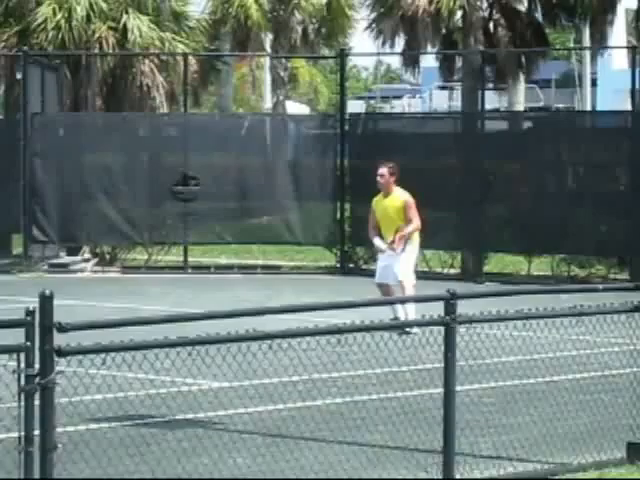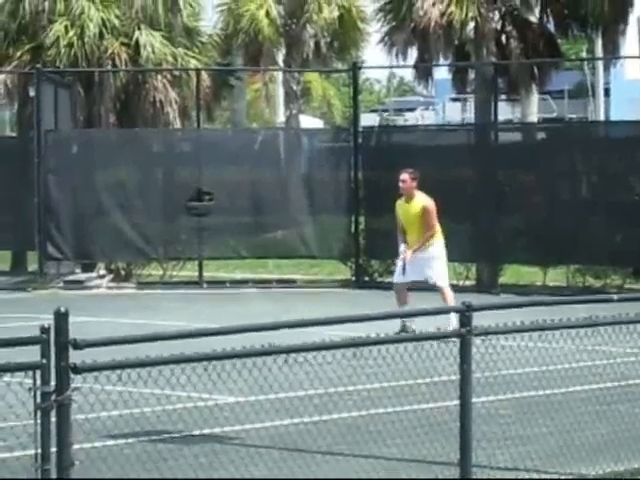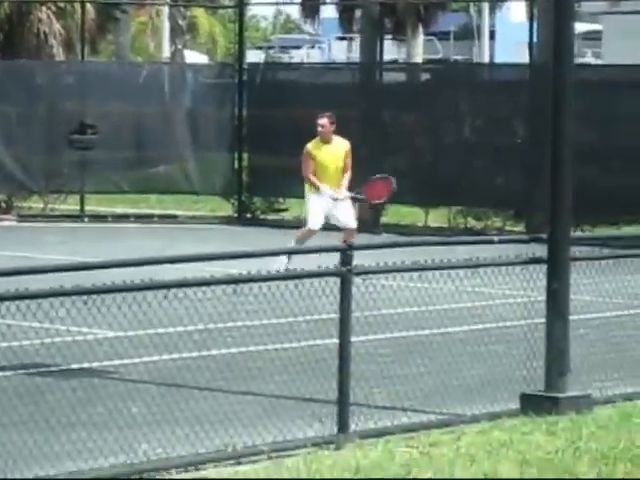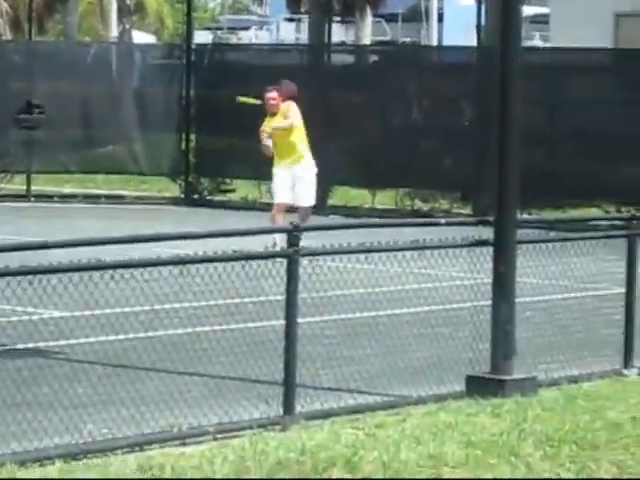
dt=0.5s
person 1, frame 1
left shoulder: (405, 199)
right shoulder: (376, 201)
left elbow: (416, 224)
right elbow: (372, 227)
left wrist: (402, 234)
right wrist: (377, 241)
left hip: (406, 246)
right hip: (388, 248)
left knee: (404, 279)
right knee: (381, 282)
left ankle: (410, 321)
right ankle: (399, 314)
person 1, frame 2
left shoulder: (426, 203)
right shoulder: (399, 204)
left elbow: (432, 231)
left wrist: (412, 249)
right wrist: (403, 247)
left hip: (432, 247)
right hip: (411, 250)
left knee: (441, 284)
right knee: (398, 284)
left ankle: (454, 324)
right ankle: (406, 324)
person 1, frame 3
left shoulder: (345, 145)
right shoulder: (311, 148)
left elbow: (347, 171)
right elbow: (308, 176)
left wrist: (343, 189)
right wrist: (324, 190)
left hip: (337, 192)
right hip: (317, 193)
left knee: (351, 228)
right knee: (312, 228)
right ankle: (288, 255)
person 1, frame 4
left shoulder: (289, 107)
right shoulder: (265, 126)
left elbow: (293, 123)
right elbow: (268, 153)
left wrist: (275, 126)
right wrist: (266, 141)
left hip: (303, 164)
right hip: (283, 167)
left knee: (306, 206)
right knee: (280, 204)
right ankle: (277, 243)
